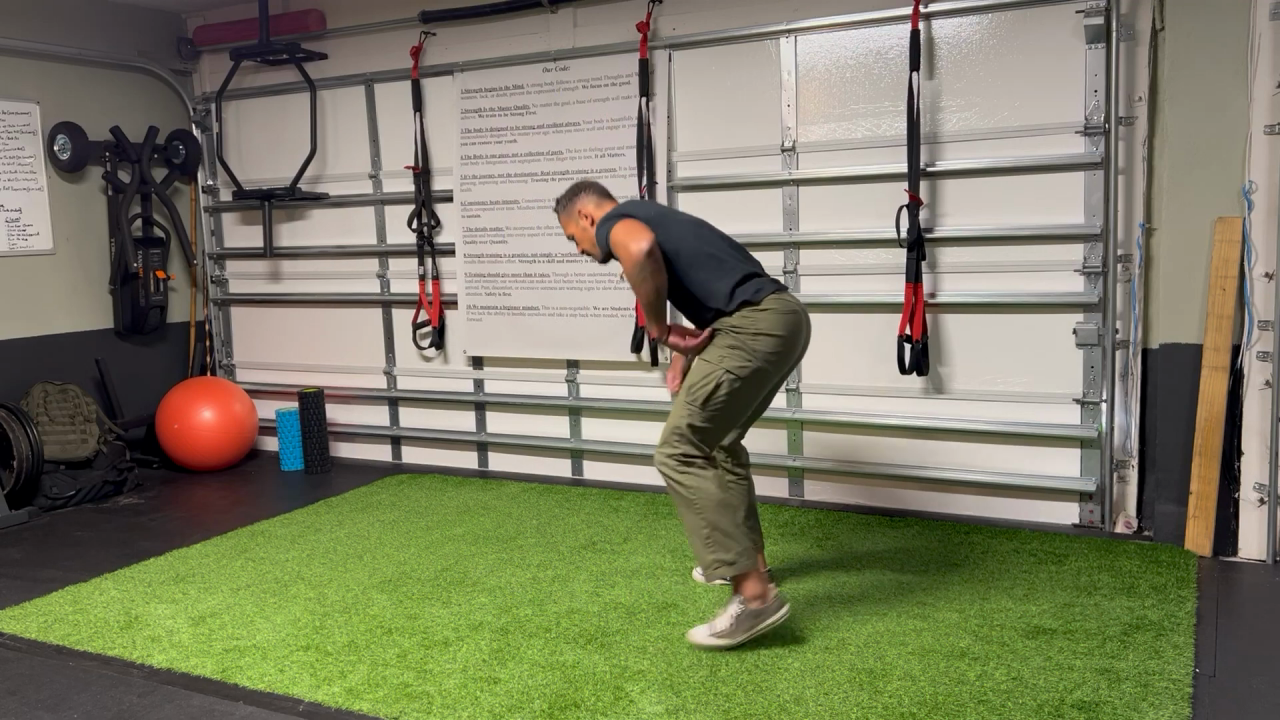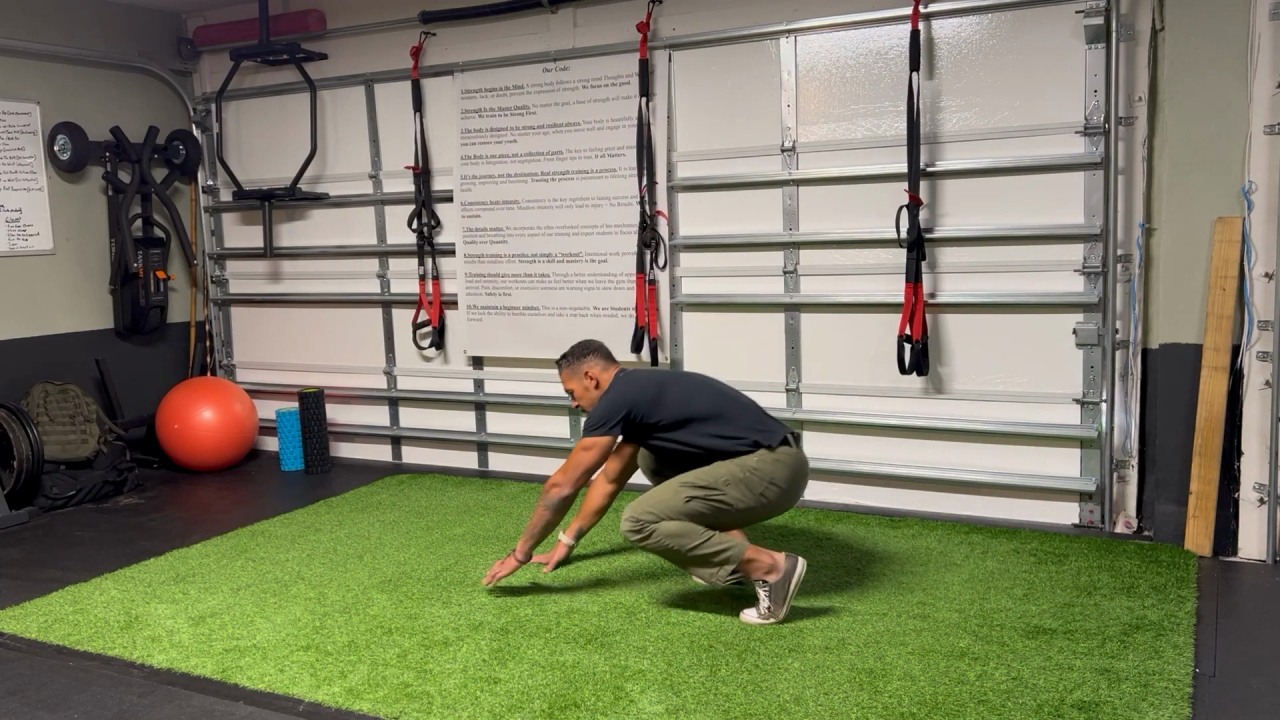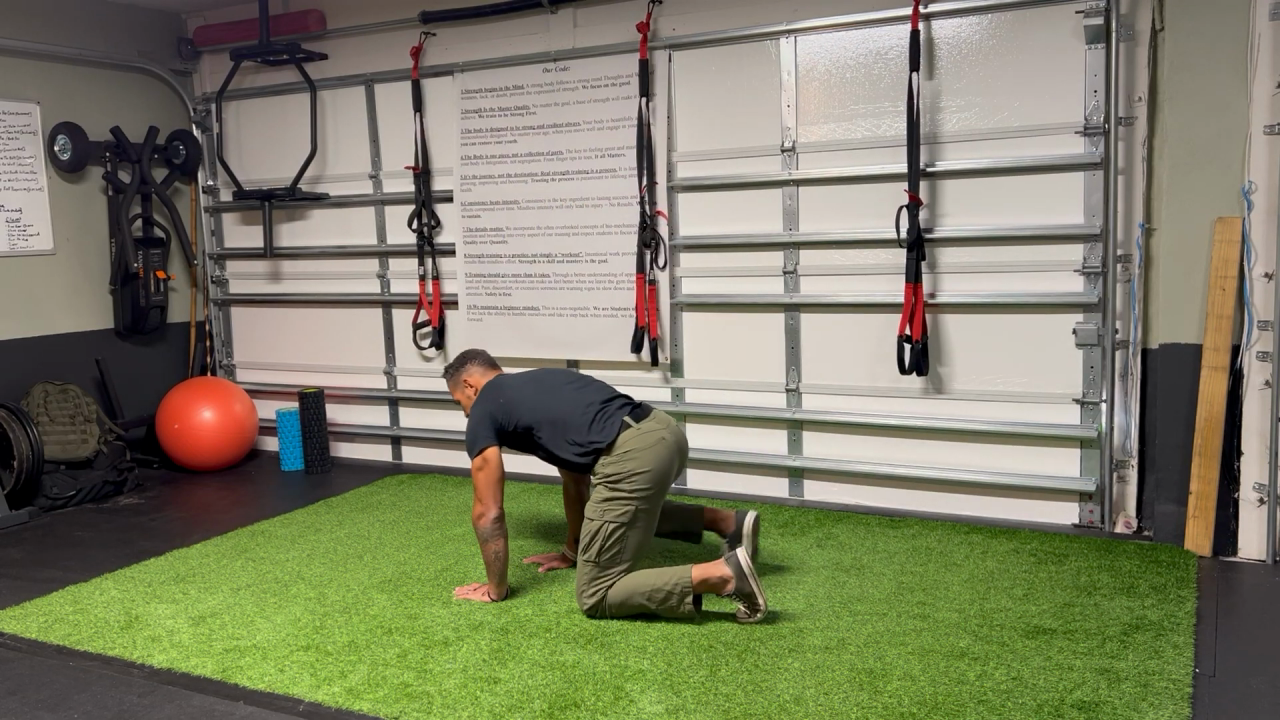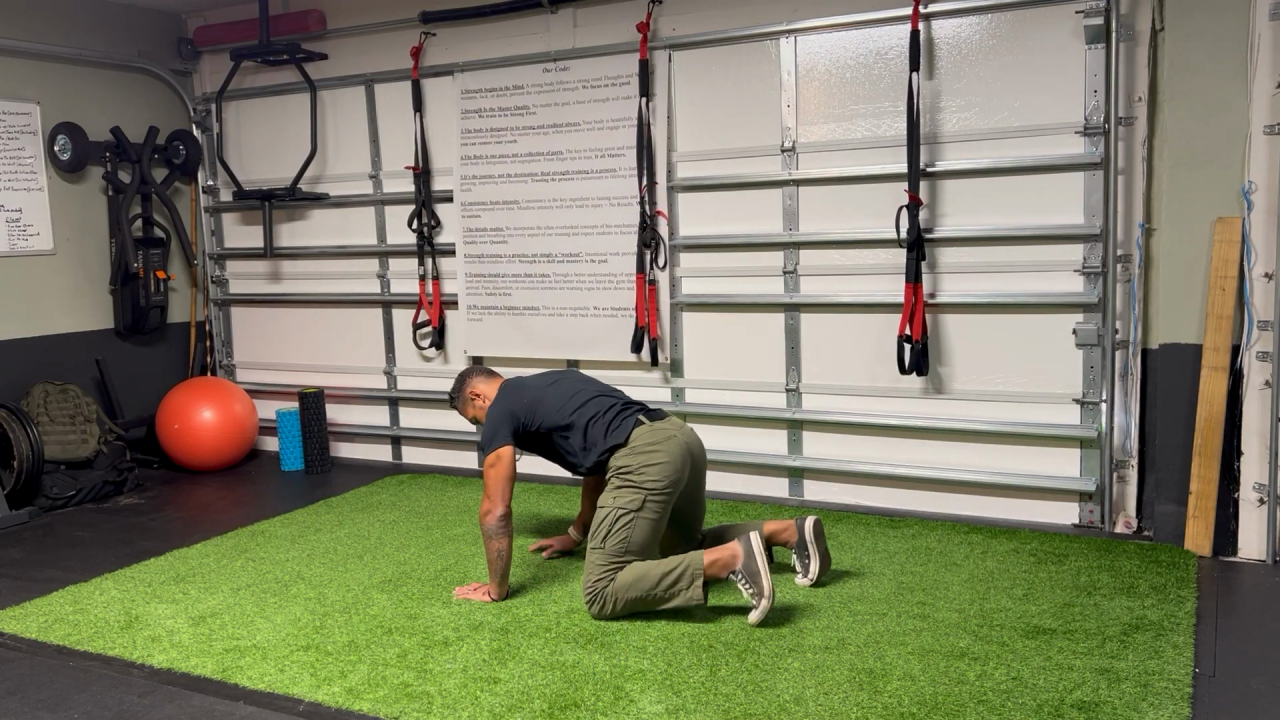
dt=0.7s
person 1, frame 1
left shoulder: (615, 219)
right shoulder: (649, 215)
left elbow: (640, 248)
left wrist: (658, 328)
right wrist: (686, 358)
left hip: (754, 328)
right hip: (785, 319)
left knee: (680, 451)
right knee: (718, 439)
left ankle: (754, 596)
right ankle: (749, 562)
person 1, frame 2
left shoulder: (619, 398)
right shoulder: (639, 392)
left elbow: (564, 485)
right elbow: (609, 477)
left wrist: (521, 553)
right wrist: (566, 541)
left hip: (771, 468)
right hip: (768, 458)
left knee: (639, 522)
right knee: (653, 461)
left ankle: (771, 566)
right ankle: (736, 548)
person 1, frame 3
left shoulder: (483, 411)
right shoulder: (539, 384)
left elbow: (488, 512)
right elbow: (575, 477)
left wrist: (496, 588)
right wrist: (571, 552)
left hip: (633, 456)
right hip: (666, 432)
left knee: (596, 598)
right knee: (632, 508)
left ankle: (720, 574)
right ankle: (728, 522)
person 1, frame 4
left shoulder: (499, 413)
right shoulder: (545, 387)
left elbow: (495, 510)
left wrist: (496, 587)
right wrist: (575, 535)
left hip: (645, 458)
right hip: (680, 438)
left knee: (602, 594)
right knee: (681, 548)
left ankle: (732, 558)
right ankle: (791, 531)
